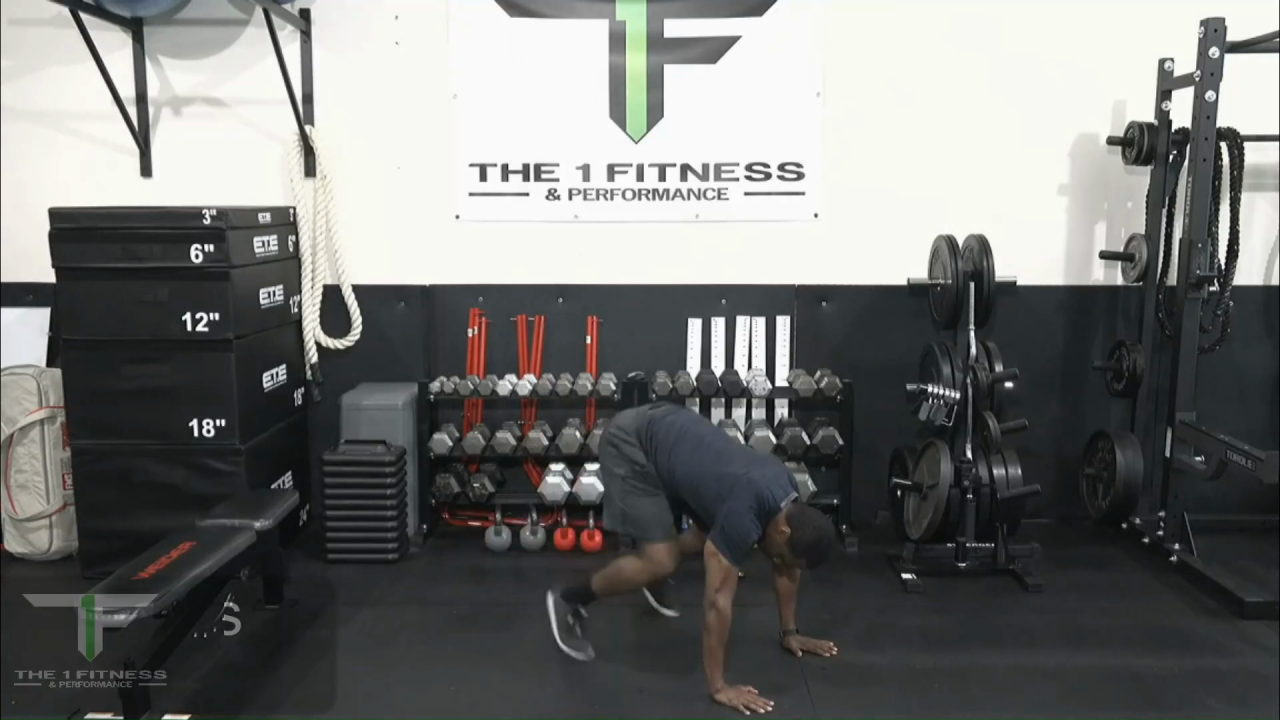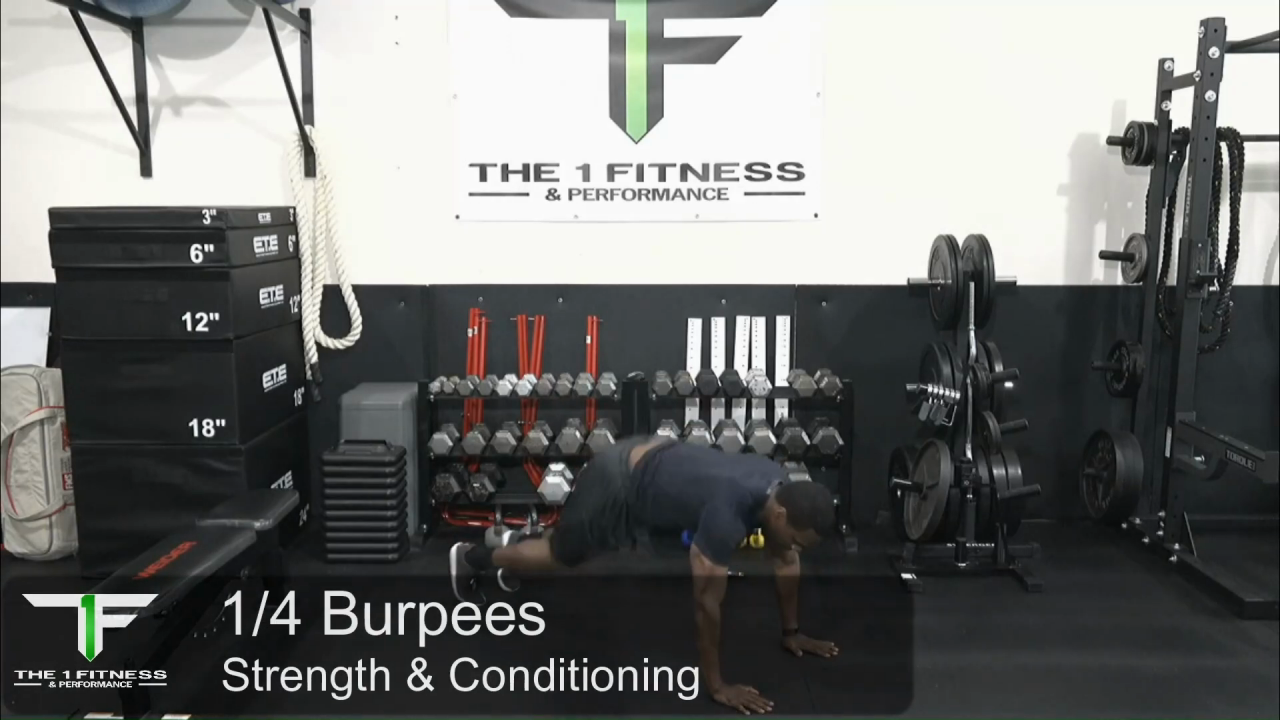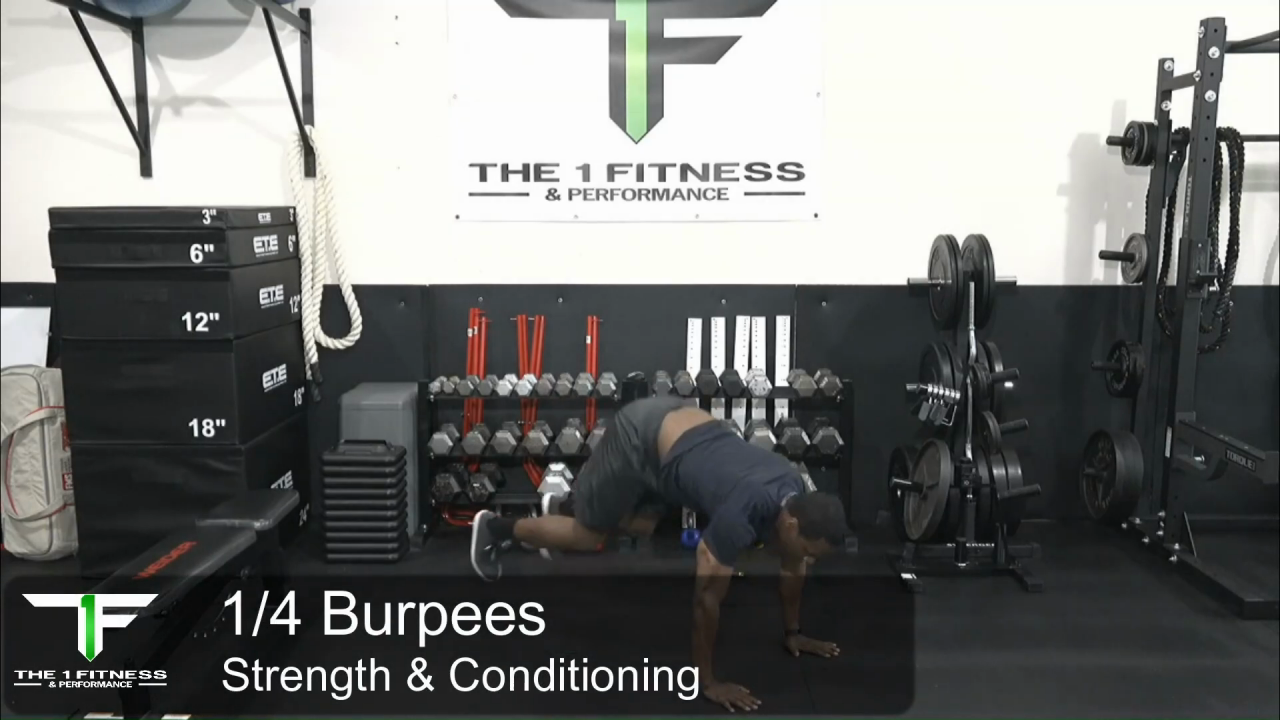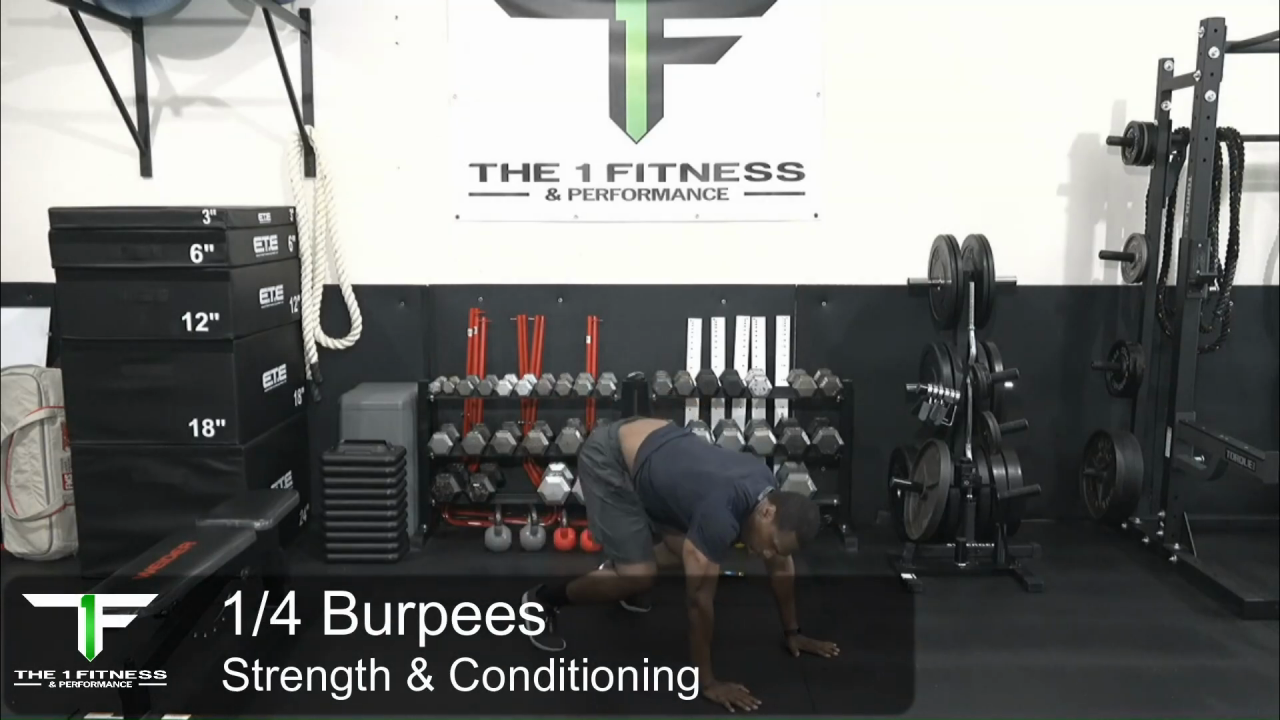
dt=1s
person 1, frame 1
left shoulder: (788, 500)
right shoulder: (744, 513)
left elbow: (785, 568)
right elbow: (719, 599)
left wrist: (790, 633)
right wrist: (719, 687)
left hip: (665, 426)
right hip: (633, 440)
left knee: (715, 537)
right knee: (660, 563)
right ankle: (569, 601)
person 1, frame 2
left shoulder: (780, 487)
right shoulder: (728, 513)
left elbow: (786, 562)
right elbow: (707, 602)
left wrist: (792, 632)
right wrist: (717, 686)
left hip: (643, 458)
right hip: (618, 480)
left knee: (588, 545)
right knee: (564, 557)
left ankle: (520, 546)
right ankle: (473, 559)
person 1, frame 3
left shoulder: (794, 495)
right shoulder: (740, 515)
left elbow: (792, 566)
right elbow: (708, 598)
left wrist: (793, 631)
right wrist: (708, 681)
left hip: (676, 417)
right hip: (643, 435)
left knee: (639, 524)
right knee: (590, 536)
left ankle: (562, 507)
right ankle: (494, 528)
person 1, frame 4
left shoulder: (772, 497)
right shoulder: (721, 514)
left elbow: (782, 568)
right elbow: (699, 600)
left wrist: (793, 634)
right wrist: (708, 682)
left hip: (647, 437)
right hip: (610, 454)
left knee: (688, 549)
right knee: (639, 576)
left ankle: (616, 578)
right ankle: (542, 600)
